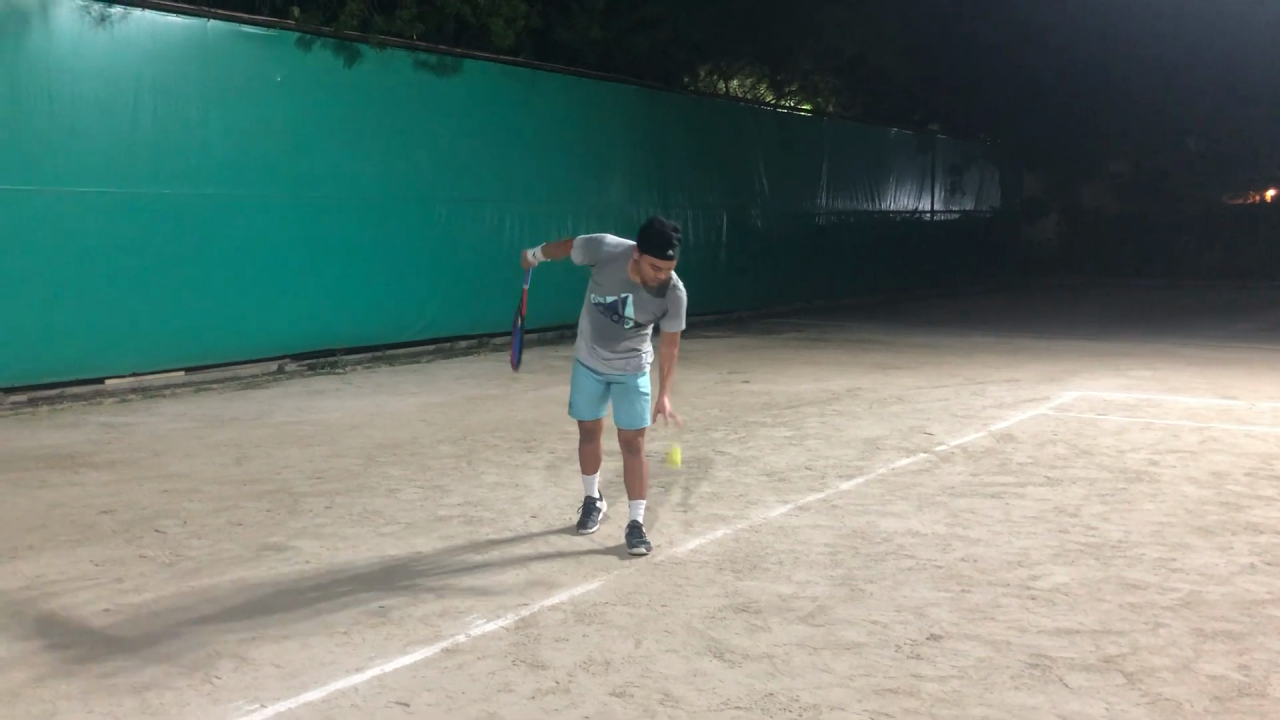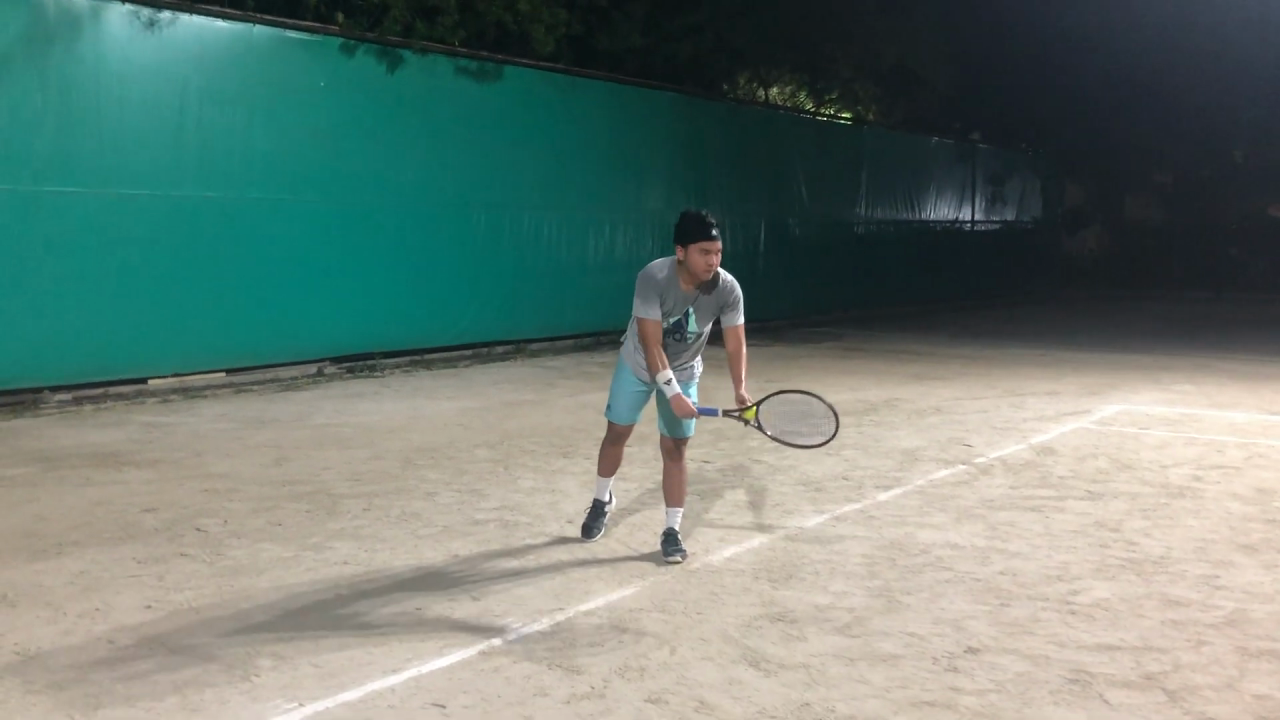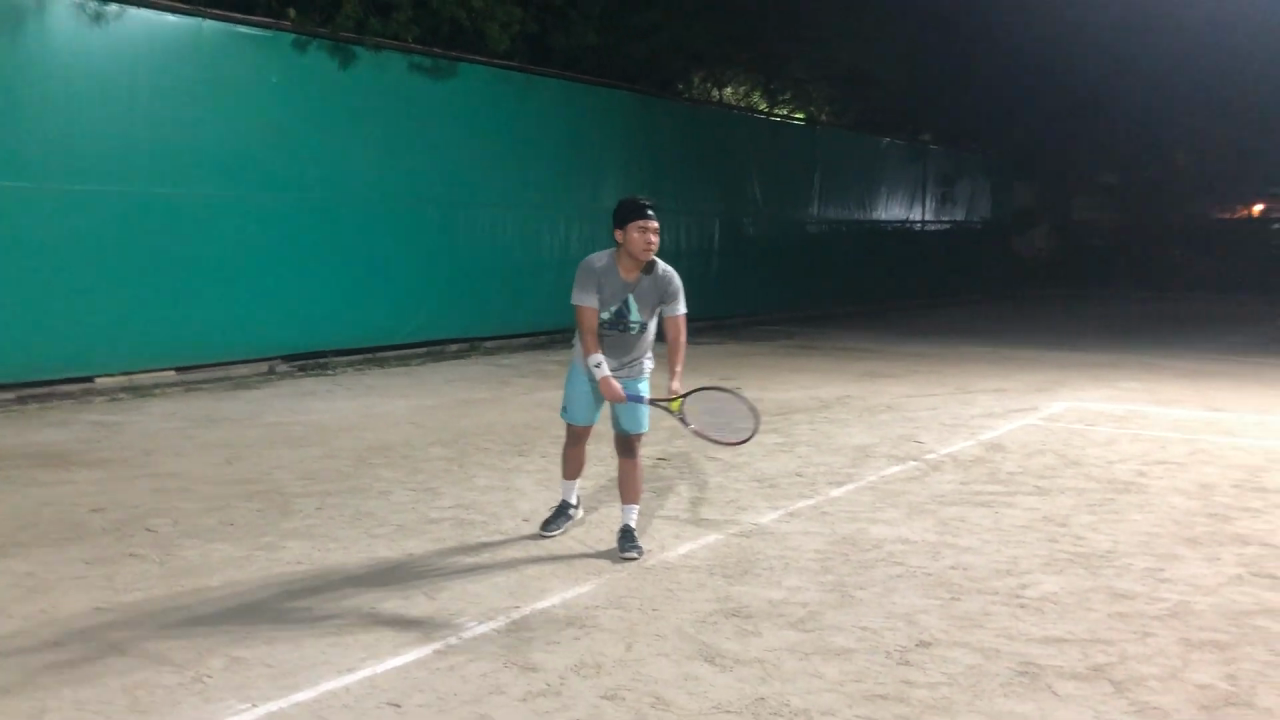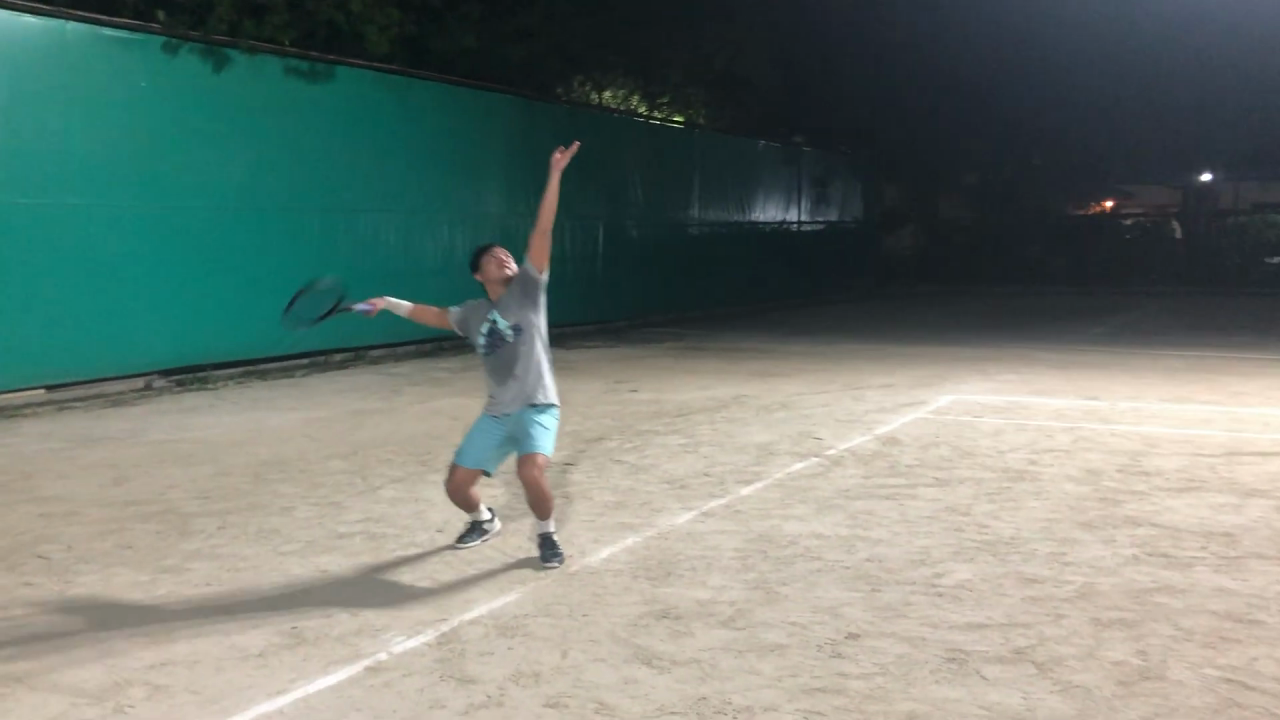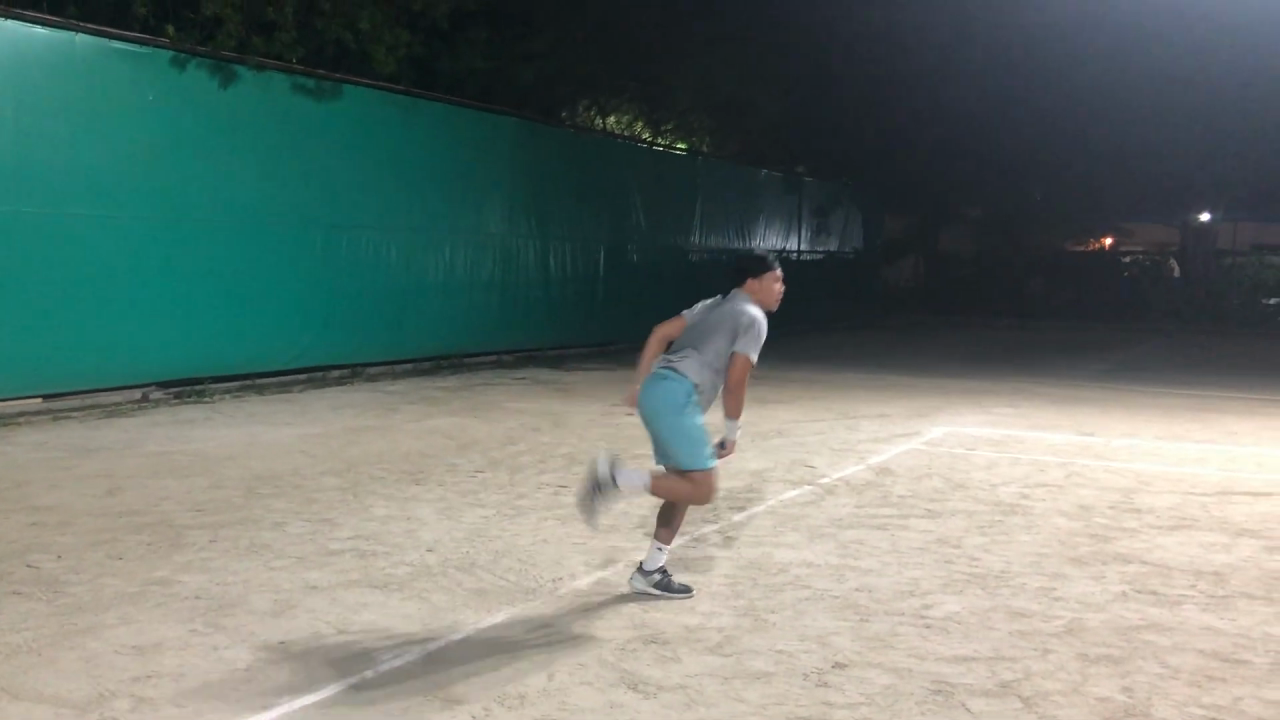
dt=1s
person 1, frame 1
left shoulder: (674, 293)
right shoulder: (605, 249)
left elbow: (670, 344)
right elbow: (566, 246)
left wrist: (664, 393)
right wrist: (534, 255)
left hip: (632, 367)
right hip: (588, 360)
left knee: (632, 442)
right knee: (589, 431)
left ankle: (636, 523)
right ankle: (592, 500)
person 1, frame 2
left shoulder: (727, 289)
right shoulder: (653, 278)
left elbow: (735, 342)
right elbow: (652, 345)
left wrist: (740, 387)
right wrist: (672, 394)
left hip: (684, 374)
right hip: (636, 366)
left knee: (674, 450)
right knee: (616, 434)
left ankle: (671, 531)
right ankle: (602, 501)
person 1, frame 3
left shoulder: (666, 279)
right shoulder: (592, 268)
left elbow: (676, 334)
right elbow: (588, 330)
left wrist: (674, 378)
right wrist: (603, 376)
left hip: (634, 372)
right hip: (590, 367)
left knee: (629, 447)
right knee: (576, 436)
left ankle: (628, 527)
right ankle: (569, 504)
person 1, frame 4
left shoulder: (528, 291)
right shoulder: (475, 312)
left elbow: (542, 230)
right elbow: (436, 316)
left wrist: (555, 173)
right wrist: (391, 303)
left hip: (537, 409)
right hip: (496, 415)
left knee: (531, 475)
right knee: (456, 484)
left ankle: (547, 535)
right ankle: (484, 520)
person 1, frame 5
left shoulder: (713, 306)
right shoulder: (752, 319)
left elbow: (661, 334)
right elbow: (735, 380)
left wrist: (639, 380)
right wrist: (730, 433)
left hip: (659, 390)
right hip: (675, 395)
left knee: (682, 488)
right knee: (699, 489)
left ankle: (650, 569)
right ankle: (617, 476)
